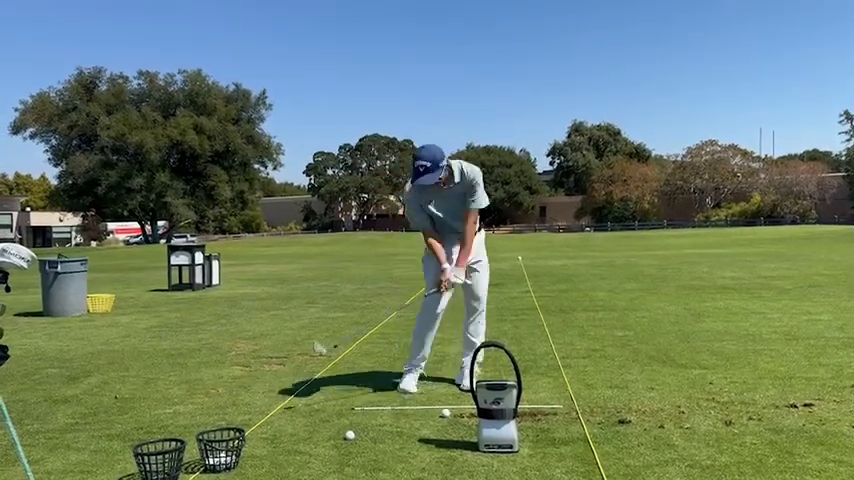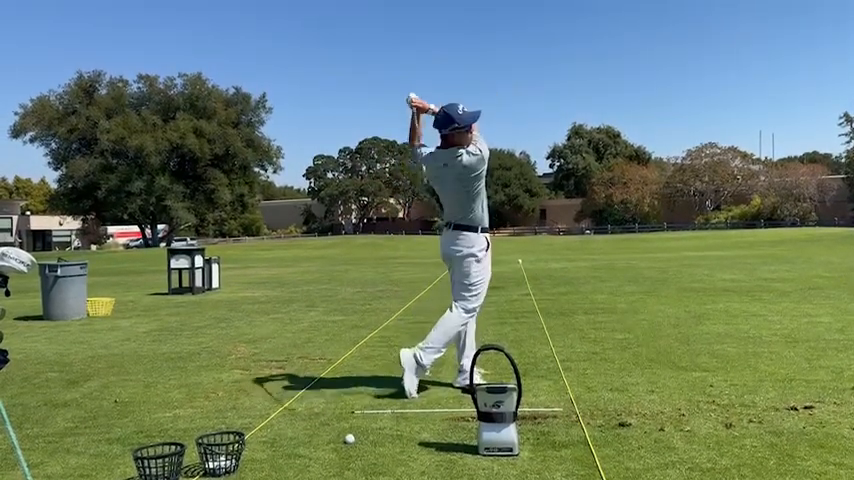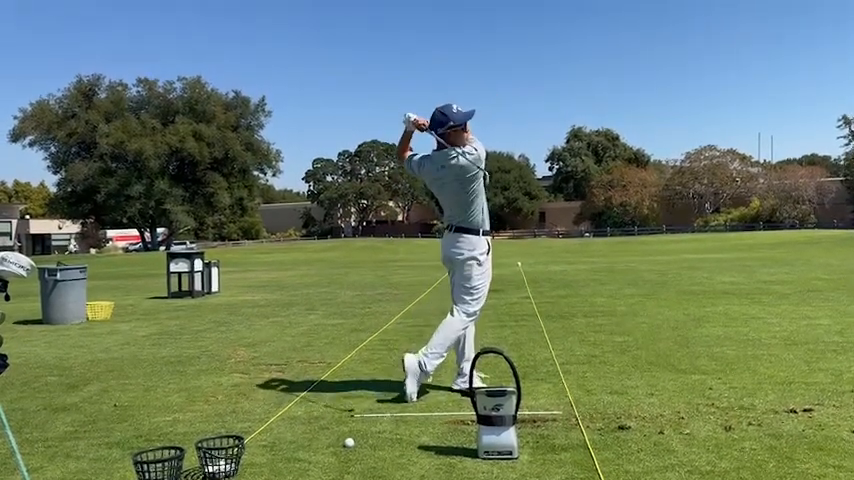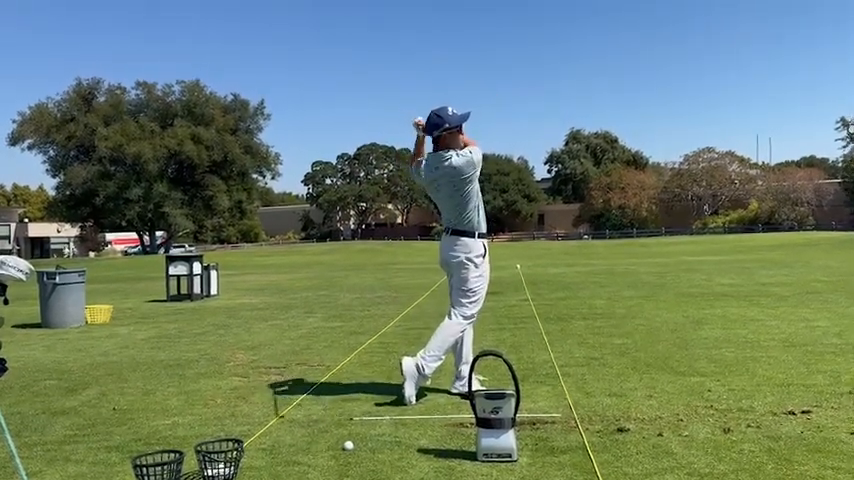
dt=0.5s
person 1, frame 1
left shoulder: (469, 174)
right shoulder: (415, 194)
left elbow: (471, 223)
right elbow: (430, 235)
left wrist: (462, 263)
right wrist: (444, 267)
left hip: (471, 245)
right hip: (440, 250)
left knee: (477, 305)
right knee: (435, 308)
left ankle: (467, 370)
right ankle: (413, 369)
person 1, frame 2
left shoulder: (430, 160)
right shoulder: (477, 157)
left elbow: (415, 144)
right elbow: (473, 135)
left wrist: (416, 114)
right wrist: (433, 110)
left hip: (452, 238)
right hip: (473, 242)
left knee: (465, 305)
right knee: (466, 309)
left ankle: (466, 374)
right ankle: (419, 359)
person 1, frame 3
left shoulder: (427, 165)
right shoulder: (473, 158)
left elbow: (402, 155)
right elbow: (470, 139)
left wrist: (410, 128)
right wrist: (433, 127)
left hip: (453, 240)
right hip: (474, 244)
left knee: (464, 308)
right knee: (466, 311)
left ankle: (465, 377)
right ankle: (422, 364)
person 1, frame 4
left shoulder: (425, 169)
right shoulder: (466, 162)
right elbow: (472, 144)
left wrist: (421, 135)
right wrist: (441, 133)
left hip: (451, 243)
right hip: (470, 246)
left knee: (462, 312)
right knee: (463, 314)
left ankle: (463, 380)
right ankle: (419, 367)
